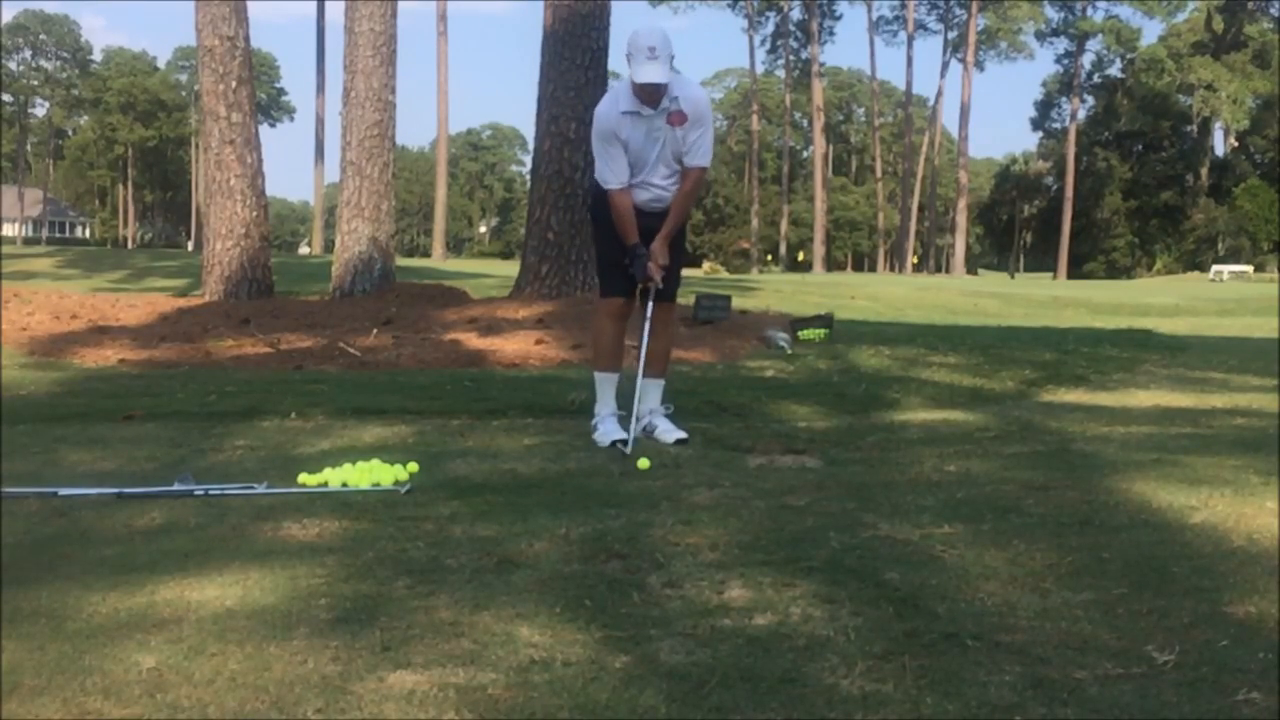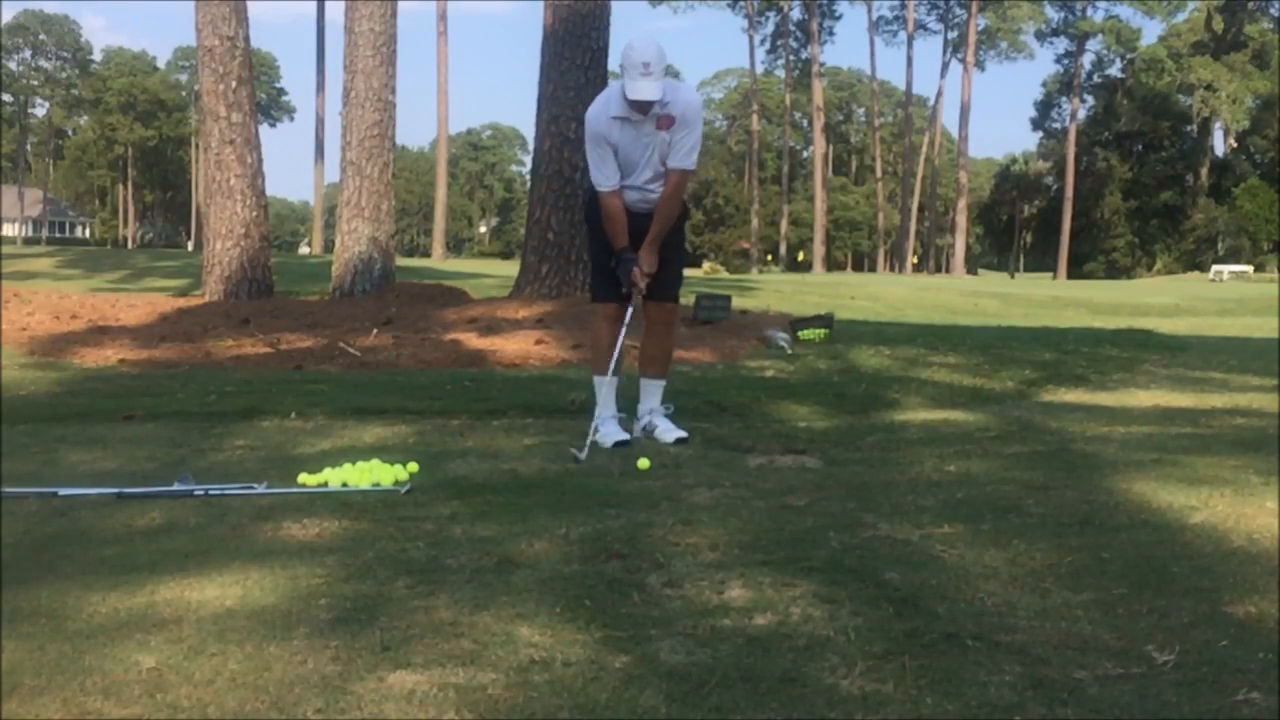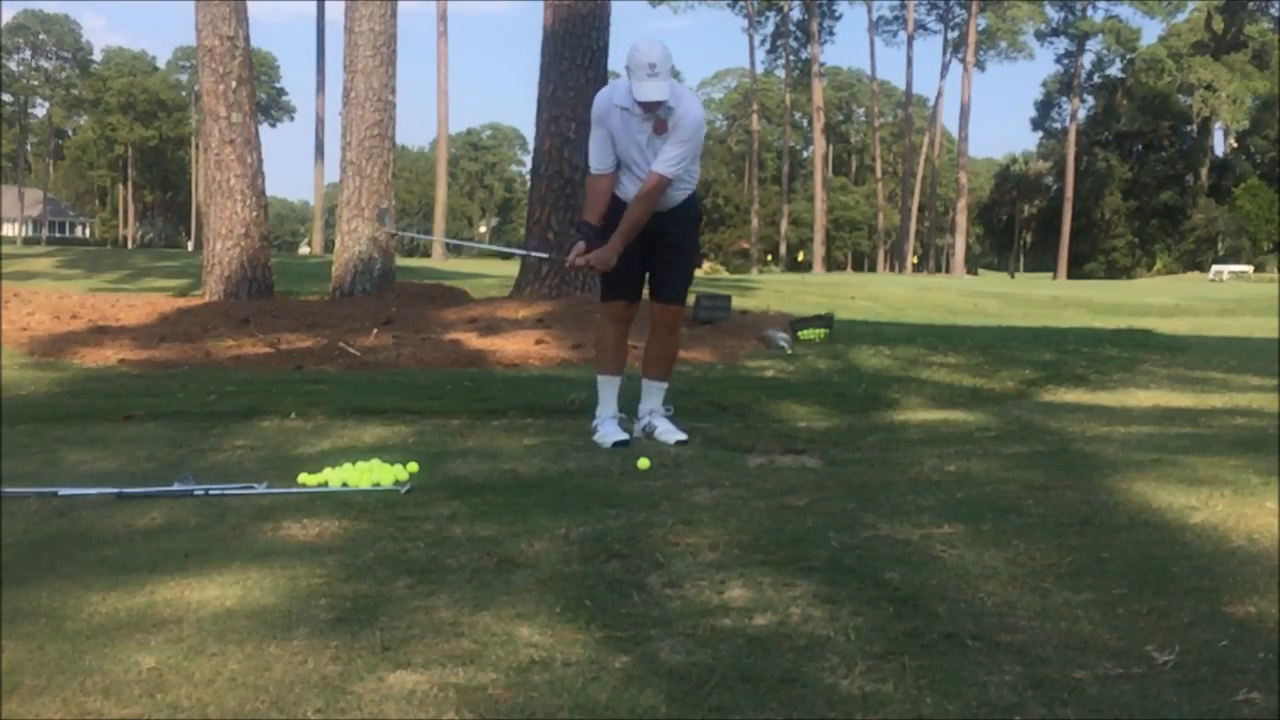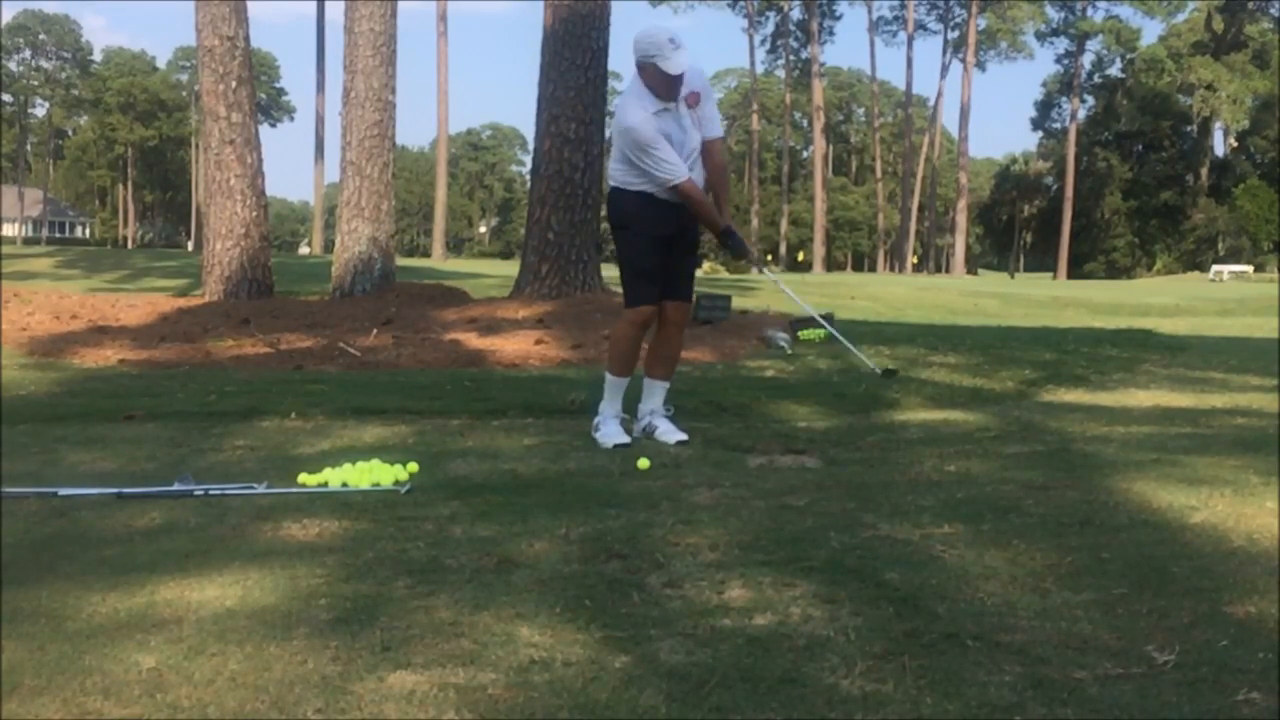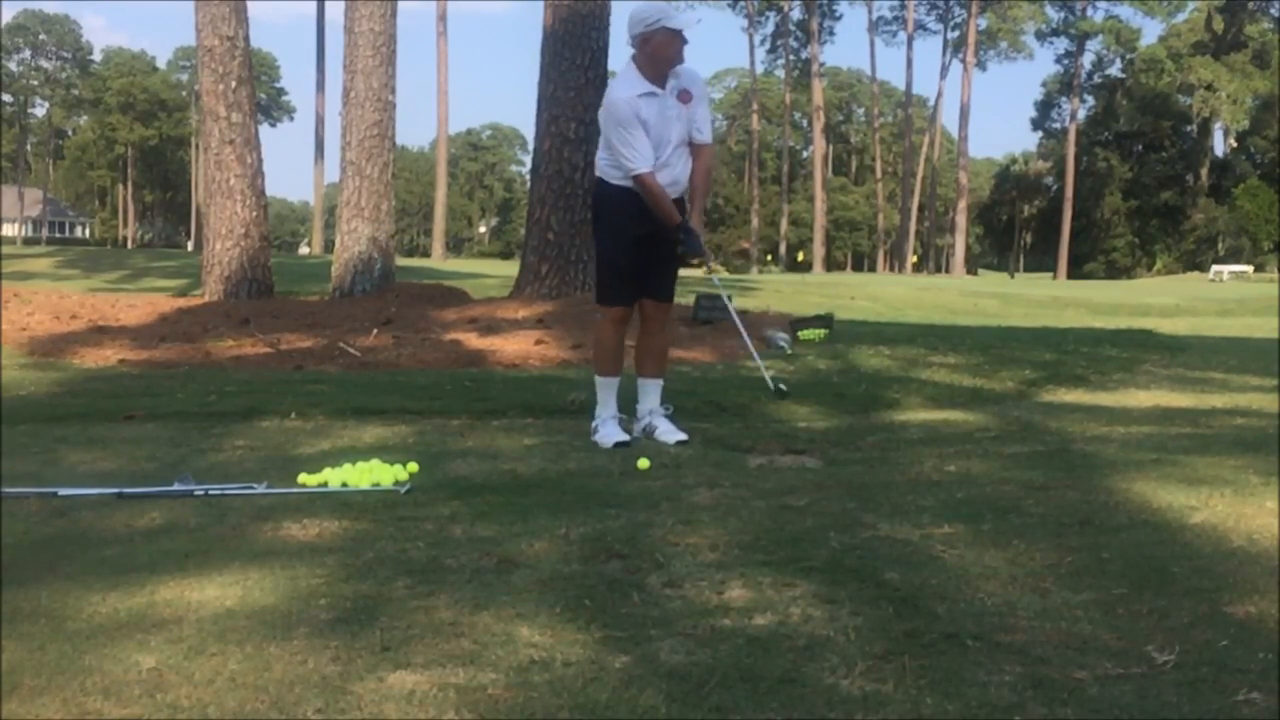
dt=0.5s
person 1, frame 1
left shoulder: (695, 100)
right shoulder: (609, 112)
left elbow: (694, 175)
right elbow: (618, 191)
left wrist: (663, 241)
right wrist: (635, 252)
left hip: (668, 212)
right hip: (616, 211)
left knee: (663, 310)
right knee: (614, 305)
left ankle: (651, 412)
right ankle: (605, 414)
person 1, frame 2
left shoulder: (686, 103)
right shoulder: (600, 115)
left elbow: (676, 181)
right elbow: (609, 193)
left wrist: (651, 249)
right wrist: (624, 258)
left hip: (664, 213)
right hip: (611, 214)
left knee: (664, 311)
right knee: (609, 308)
left ankle: (651, 412)
right ankle: (605, 415)
person 1, frame 3
left shoulder: (689, 112)
right shoulder: (606, 102)
left elbow: (655, 187)
right elbow: (602, 174)
left wrist: (614, 247)
right wrist: (587, 233)
left hip: (676, 214)
right hip: (622, 209)
left knee: (669, 315)
right knee: (617, 309)
left ankle: (651, 413)
right ankle: (606, 415)
person 1, frame 4
left shoulder: (695, 82)
right shoulder: (635, 119)
left elbow: (714, 153)
right elbow: (684, 185)
left wrist: (726, 218)
right wrist: (725, 235)
left hip: (681, 210)
right hip: (638, 209)
left knee: (676, 313)
right knee: (641, 311)
left ankle: (651, 413)
right ankle: (608, 414)
person 1, frame 5
left shoulder: (691, 83)
right shoulder: (621, 98)
left elbow: (701, 154)
right elbow: (642, 177)
left wrist: (695, 218)
right wrist: (682, 230)
left hip: (667, 208)
right hip: (621, 205)
left knee: (658, 310)
right knee: (617, 310)
left ankle: (650, 413)
right ankle: (605, 416)
